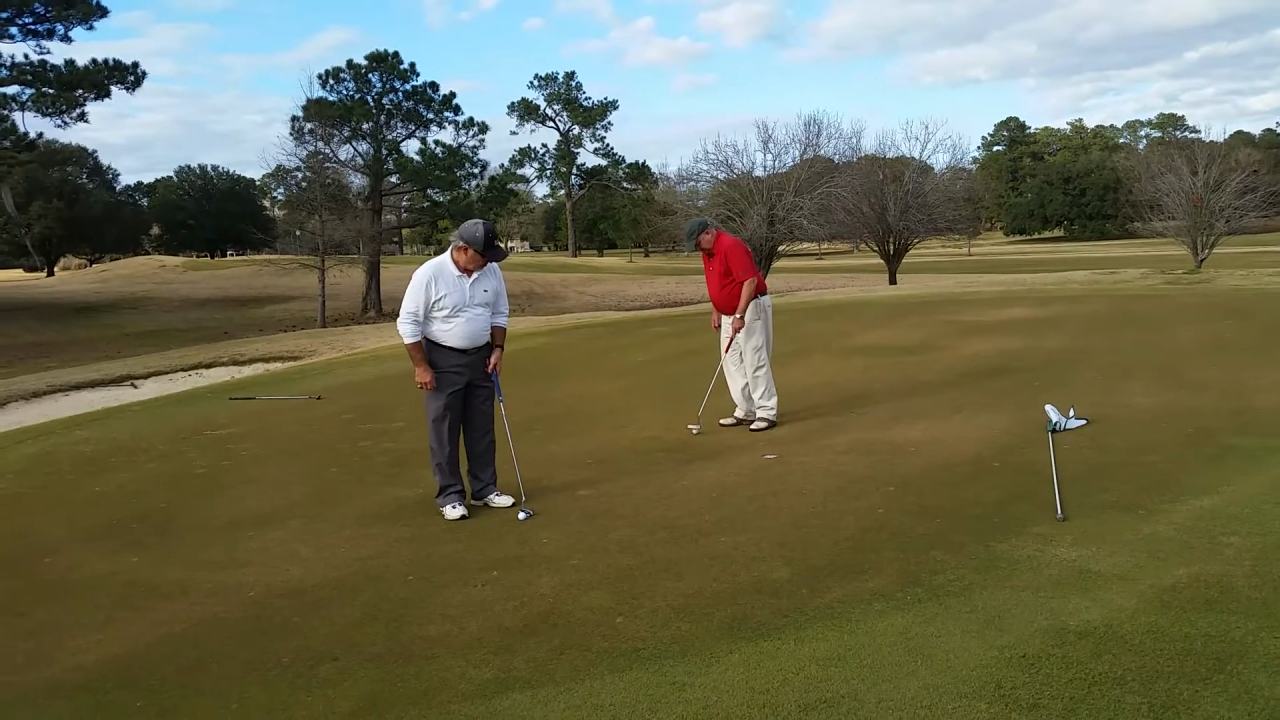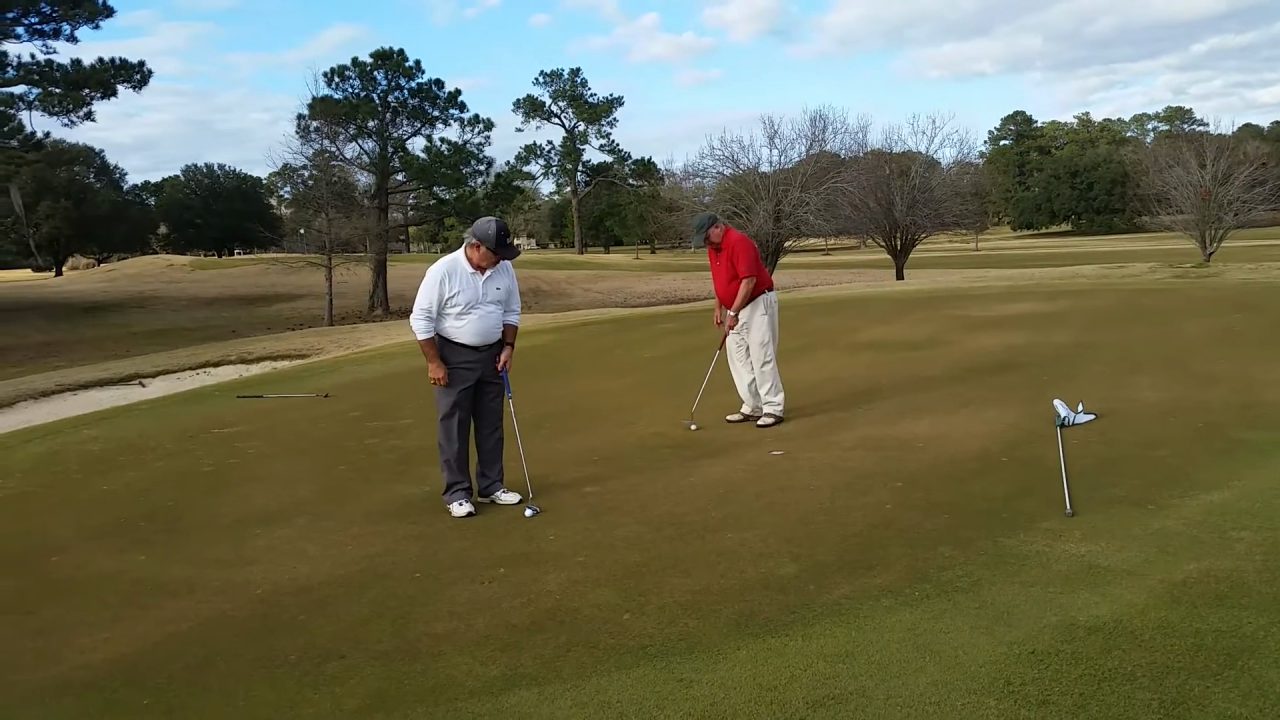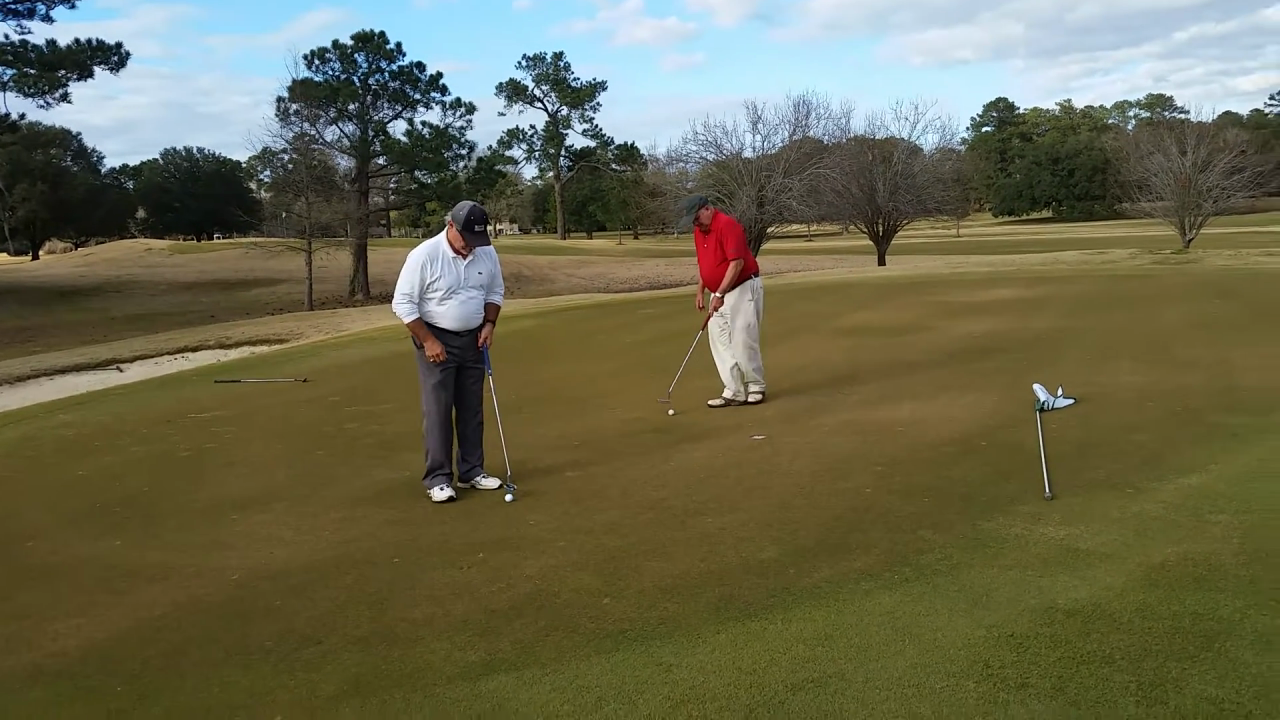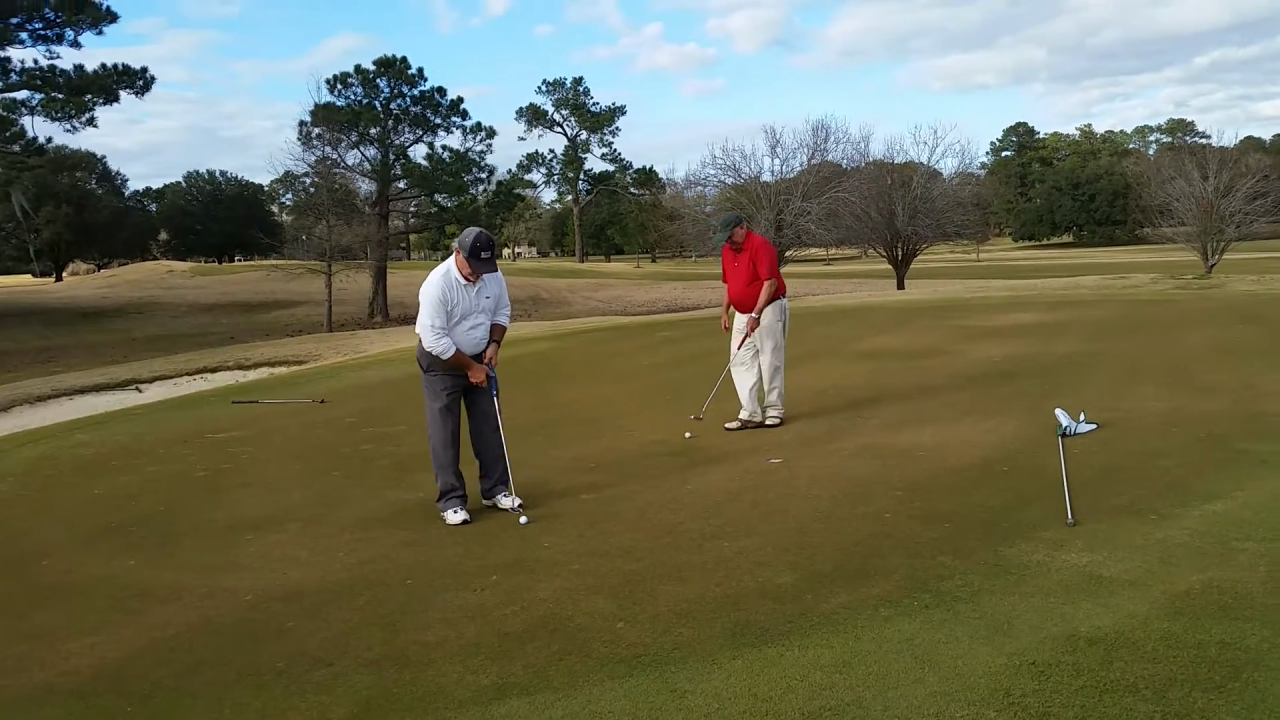
dt=0.4s
person 1, frame 1
left shoulder: (491, 272)
right shoulder: (429, 274)
left elbow: (499, 313)
right elbow: (408, 323)
left wrist: (497, 349)
right wrist: (421, 366)
left hip: (480, 358)
right hip: (443, 360)
left knee: (482, 427)
right knee: (444, 429)
left ankle: (484, 489)
right ankle: (450, 495)
person 1, frame 2
left shoulder: (504, 269)
right shoulder: (443, 271)
left elbow: (511, 312)
right elbow: (421, 319)
left wrist: (508, 347)
right wrist: (434, 362)
left hip: (491, 355)
right hip: (454, 357)
left knee: (491, 423)
right knee: (453, 426)
left ankle: (491, 485)
right ankle: (457, 492)
person 1, frame 3
left shoulder: (487, 253)
right shoulder: (424, 255)
left elbow: (495, 292)
right elbow: (403, 303)
left wrist: (489, 324)
right wrist: (428, 341)
left hip: (472, 339)
right hip: (435, 339)
left knee: (471, 409)
right knee: (438, 409)
left ankle: (471, 471)
right ankle: (438, 478)
person 1, frame 4
left shoulder: (493, 275)
right shoulder: (438, 284)
left elbow: (501, 312)
right elbow: (434, 341)
left wrist: (494, 344)
right wrist: (469, 367)
left hip: (479, 359)
right hip: (442, 361)
left knee: (489, 425)
right knee: (445, 433)
left ankle: (495, 489)
right ankle: (452, 500)
person 2, frame 1
left shoulder: (731, 246)
right shoulder: (708, 252)
left elbow: (750, 281)
left wrist: (739, 315)
right wrist: (716, 310)
left hip: (751, 309)
right hip: (729, 314)
left knee: (755, 361)
right knee: (732, 363)
left ankle: (766, 413)
right ankle: (745, 411)
person 2, frame 2
left shoulder: (739, 241)
right shoulder: (713, 247)
left elbow: (749, 281)
left wrist: (733, 313)
right wrist: (719, 307)
left hip: (758, 304)
right hip: (736, 309)
left knee: (761, 356)
right knee: (738, 359)
left ankle: (773, 408)
right ankle: (752, 407)
person 2, frame 3
left shoulder: (727, 225)
right shoulder: (699, 230)
left elbow: (737, 263)
left wrist: (719, 294)
right wrist: (700, 291)
left hip: (742, 289)
right hip: (720, 293)
left knee: (744, 340)
right knee: (720, 342)
left ankle: (755, 386)
right ankle: (734, 391)
person 2, frame 4
left shoulder: (761, 245)
right shoulder: (727, 249)
left elbow: (770, 283)
left wrist: (755, 315)
right wrist: (725, 311)
left hip: (768, 311)
right hip: (742, 314)
left knee: (770, 362)
right knee: (741, 363)
left ankle: (774, 410)
right ankle: (750, 414)
